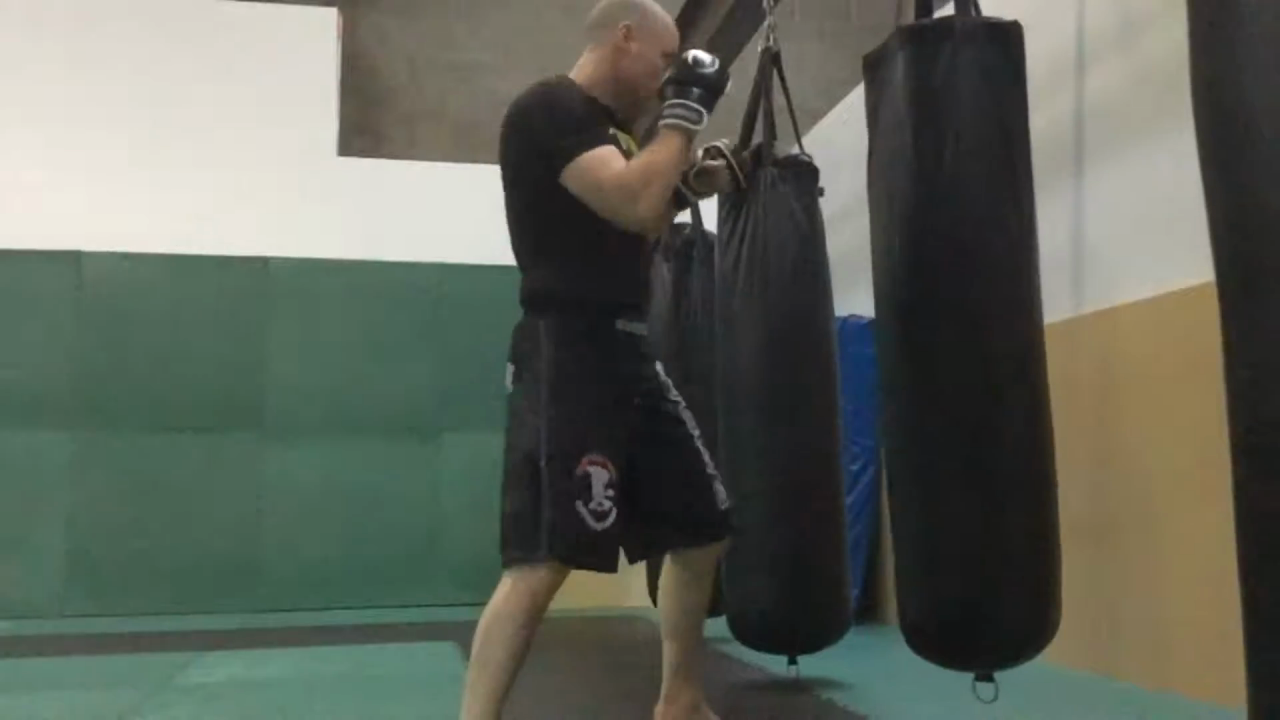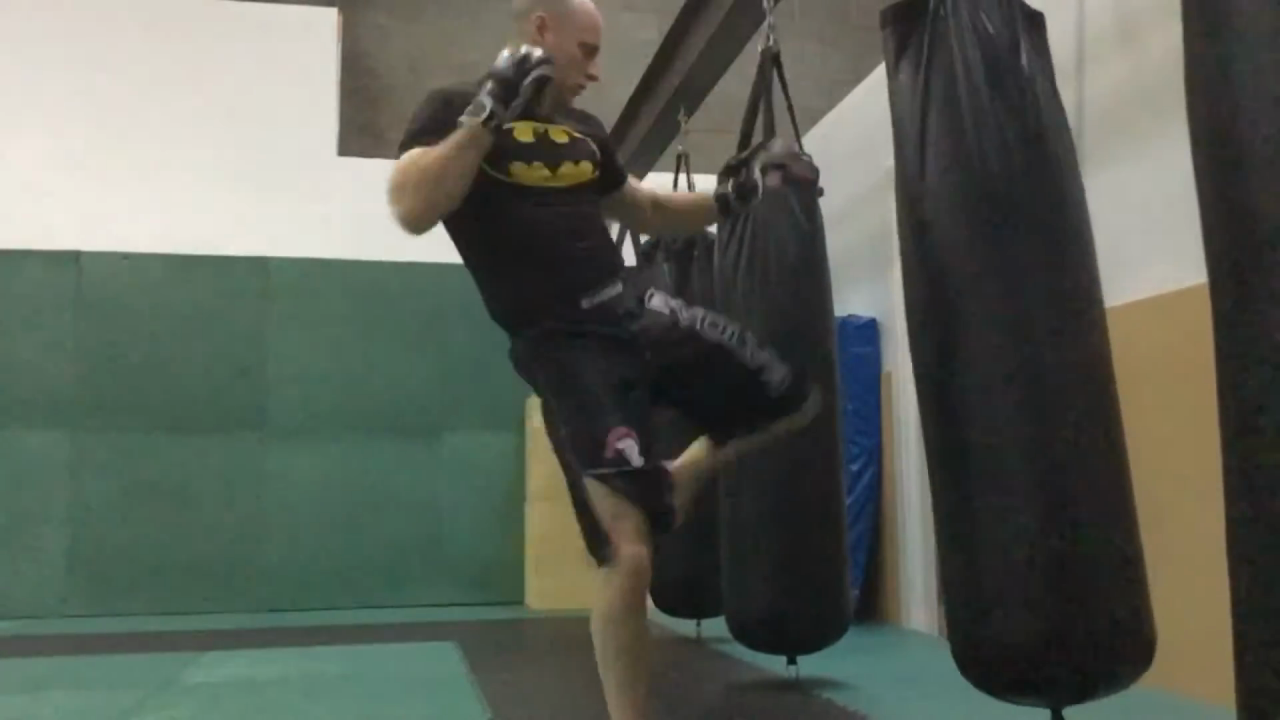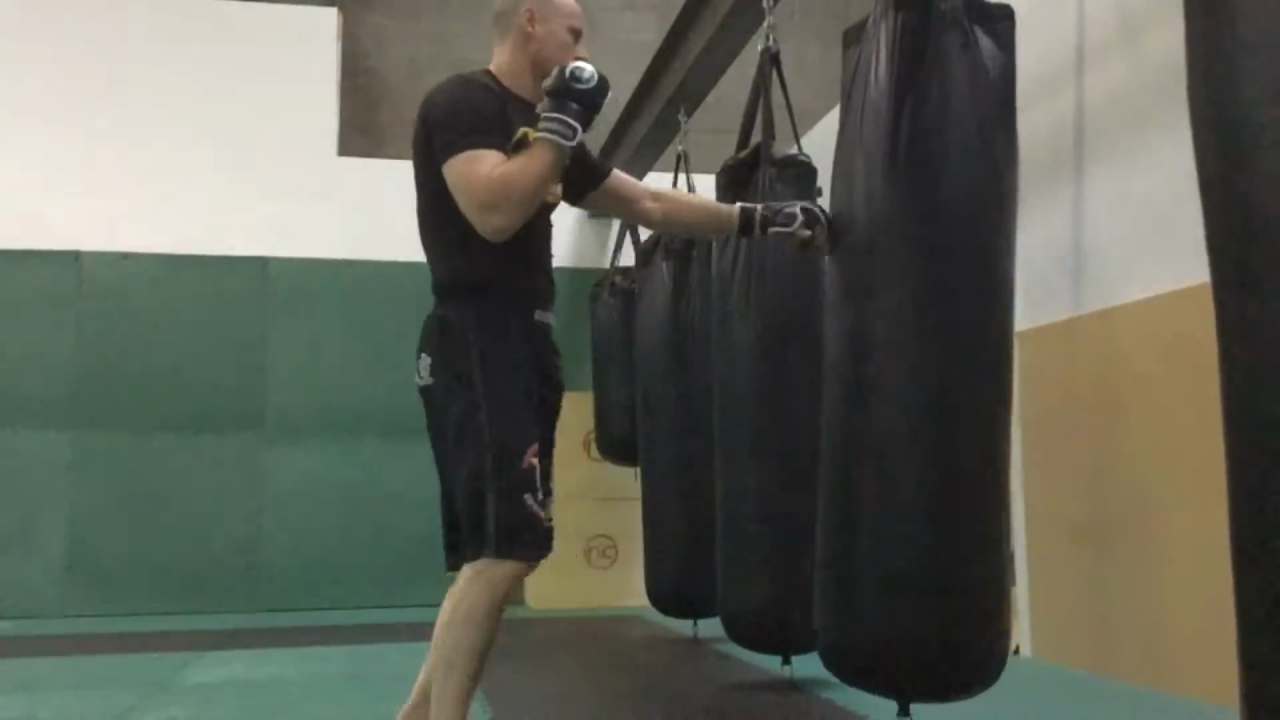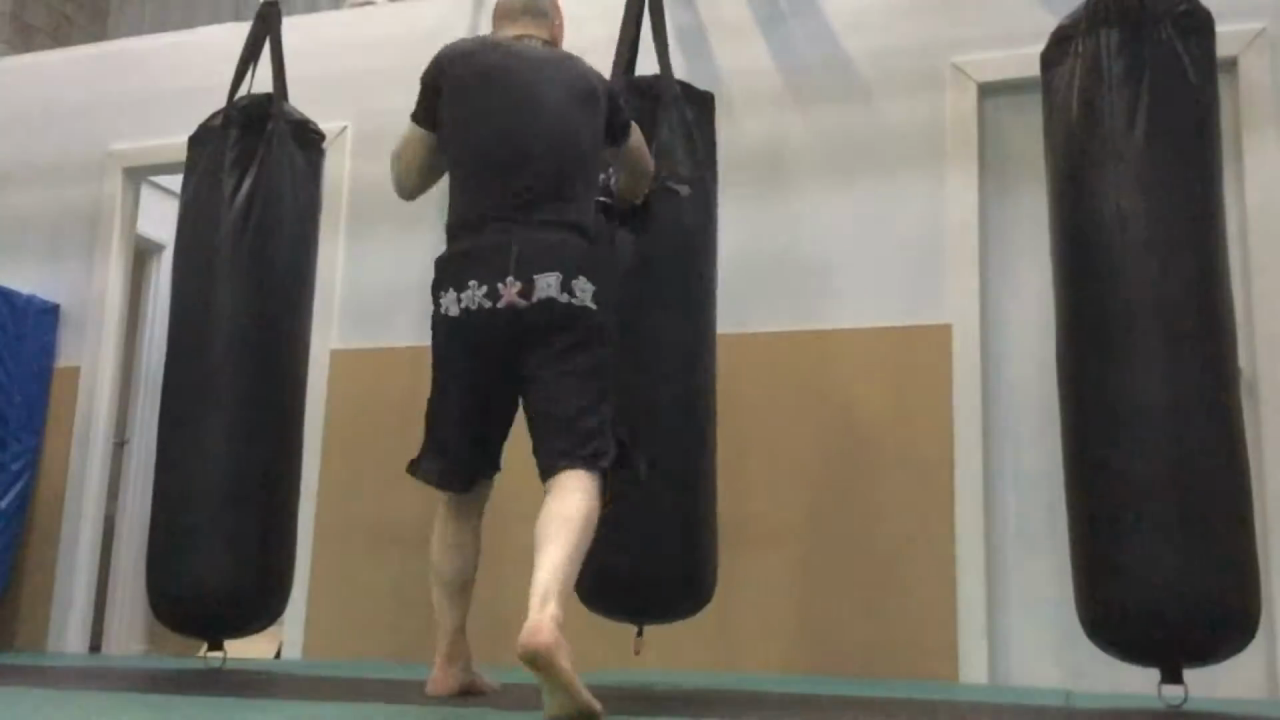
dt=1s
person 1, frame 1
left shoulder: (602, 123)
right shoulder: (547, 110)
left elbow: (649, 208)
right elbow: (637, 208)
right wrist: (686, 110)
left hip: (623, 355)
right hip: (560, 353)
left knee: (703, 534)
right knee: (546, 562)
person 1, frame 2
left shoulder: (581, 127)
right shoulder: (448, 111)
left elbow: (649, 211)
right elbow: (413, 209)
left wrist: (738, 195)
right wrist: (489, 108)
left hip: (637, 313)
right hip: (566, 350)
left knee: (785, 404)
right knee: (629, 557)
left ankle: (667, 485)
person 1, frame 3
left shoulder: (540, 126)
right shoulder: (462, 102)
left elbow: (651, 206)
right elbow: (492, 212)
left wrist: (760, 219)
right wrist: (563, 123)
left hip: (523, 345)
right hip: (475, 347)
left knee: (504, 549)
right knee: (499, 551)
person 1, frame 4
left shoulder: (457, 62)
right shoulder: (587, 80)
left elbow: (406, 180)
right elbow: (641, 178)
left hip: (470, 282)
right hip: (564, 282)
left knee: (460, 480)
right knee: (574, 469)
left ankle: (450, 662)
right ankle: (543, 616)
